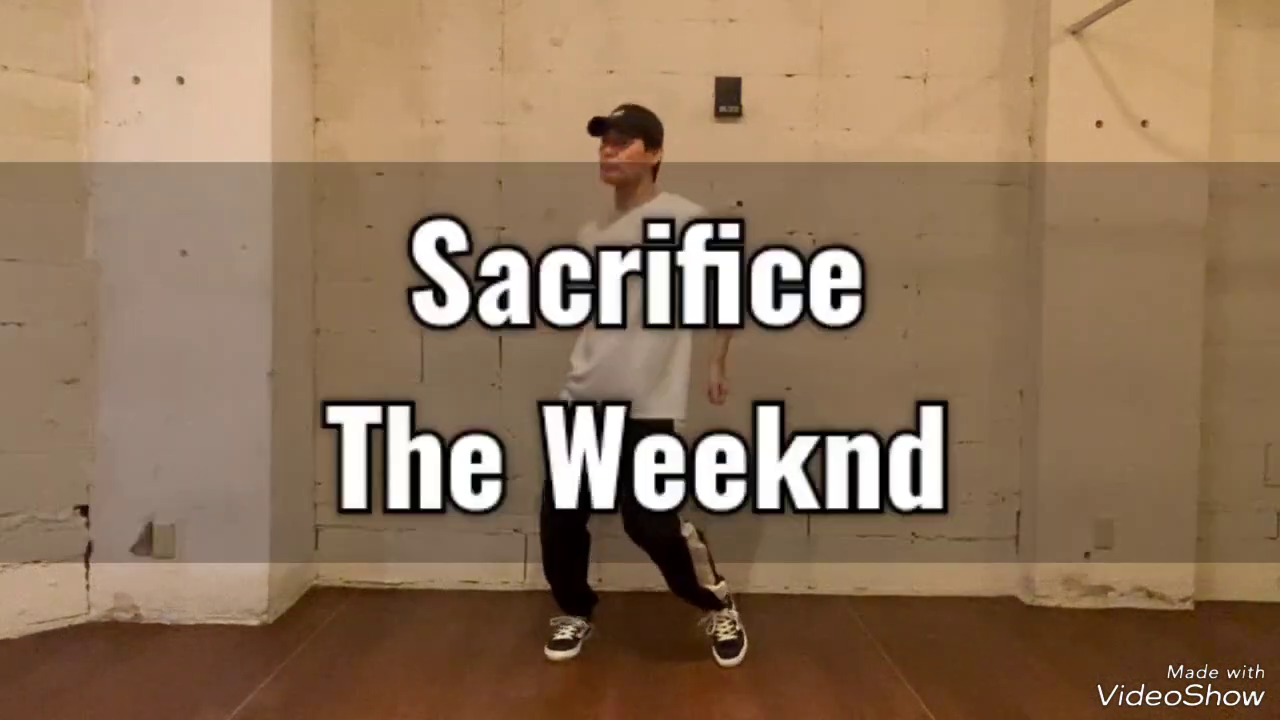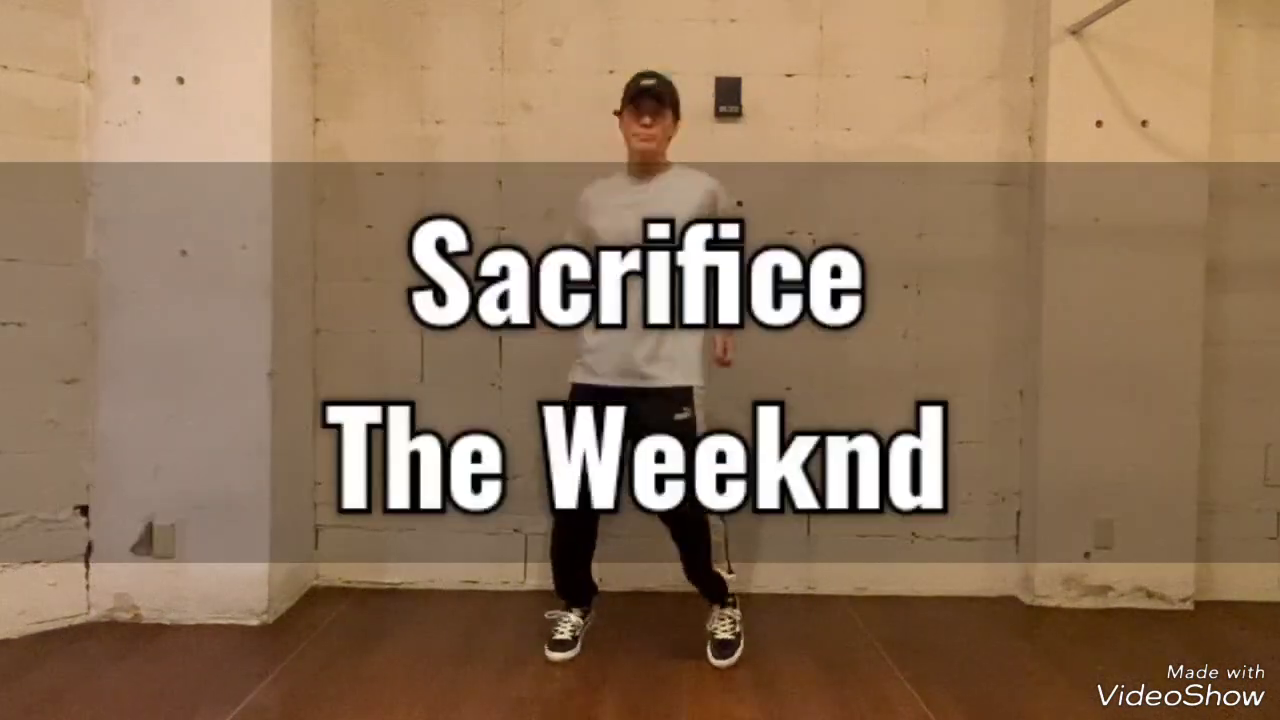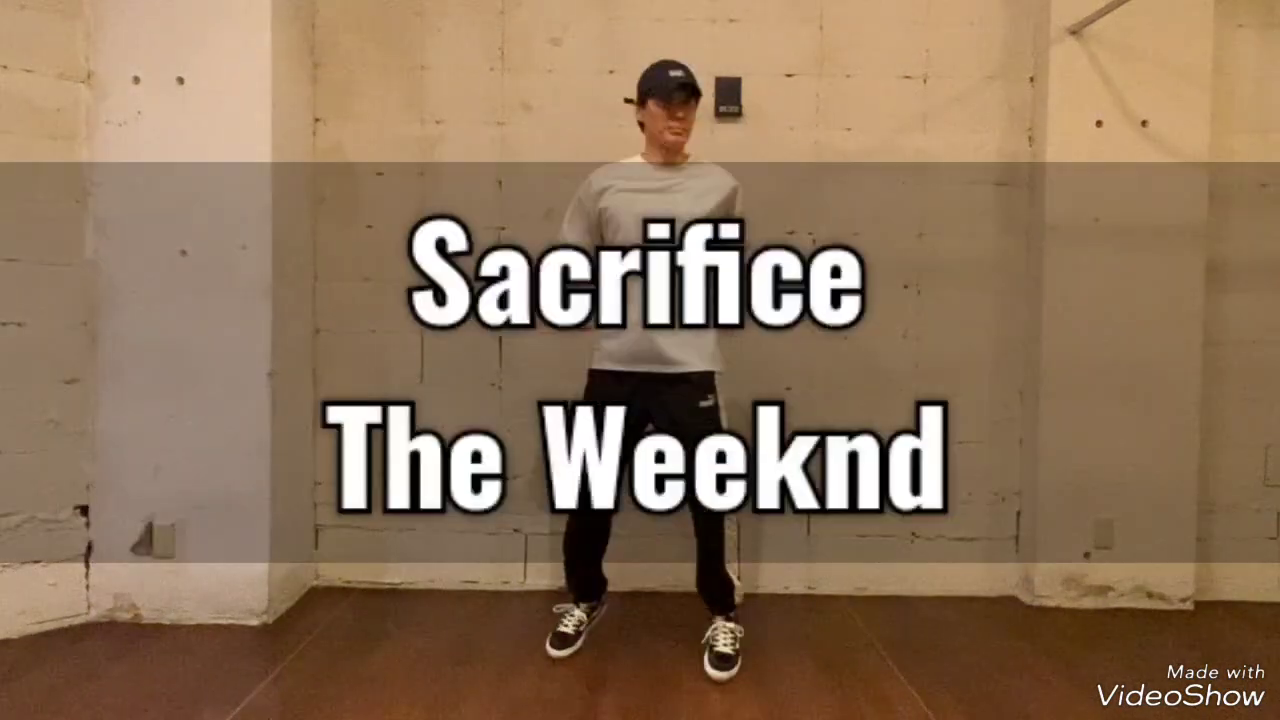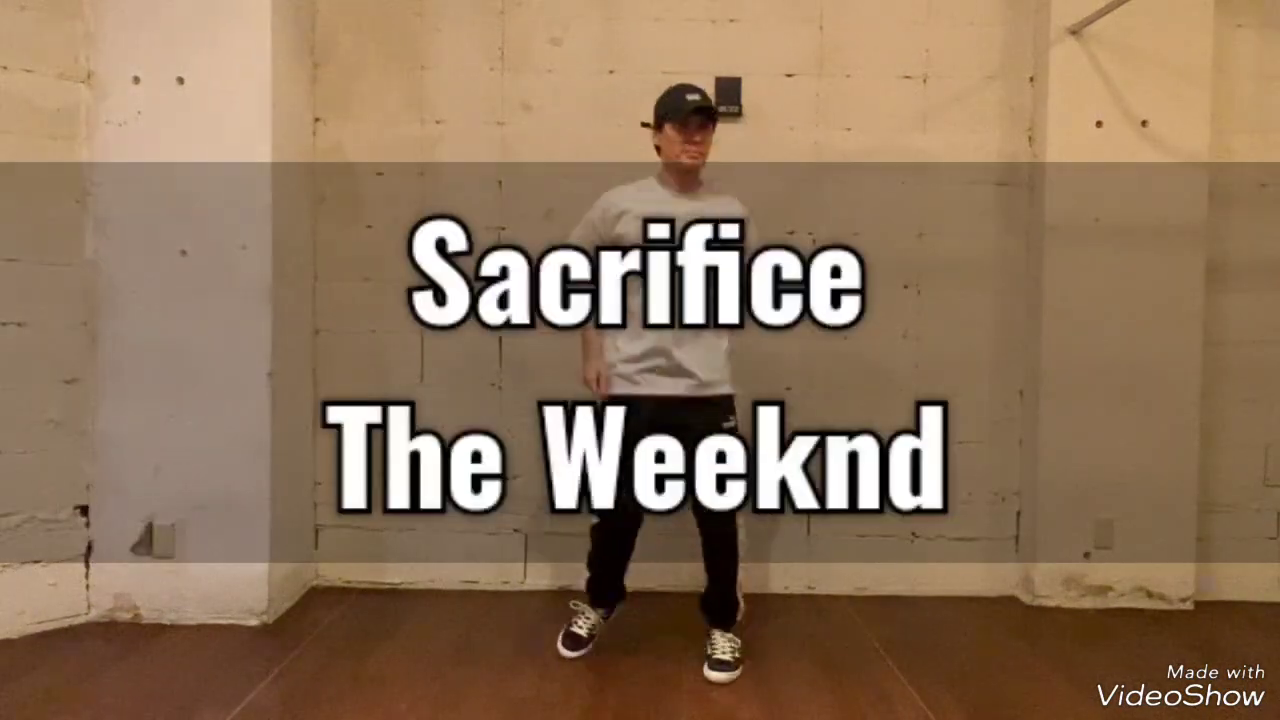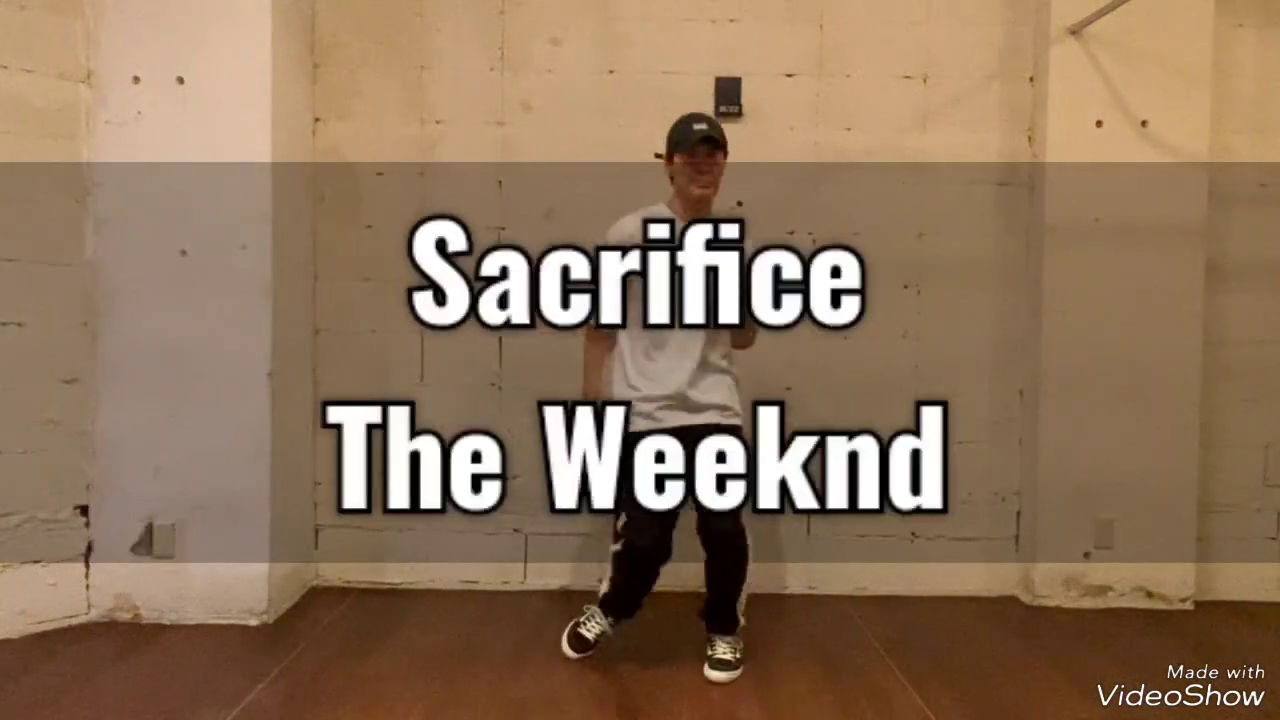
dt=0.1s
person 1, frame 1
left shoulder: (680, 216)
right shoulder: (598, 228)
left wrist: (719, 361)
left hip: (649, 404)
right hip: (583, 397)
left knee: (652, 521)
right knee: (559, 514)
left ankle: (720, 609)
right ankle: (574, 613)
person 1, frame 2
left shoulder: (702, 191)
right shoulder: (594, 198)
left wrist: (725, 330)
left hip: (665, 380)
right hip: (595, 378)
left knee: (680, 500)
right knee: (575, 500)
left ankle: (722, 605)
right ankle: (575, 606)
person 1, frame 3
left shoulder: (720, 186)
right shoulder: (606, 183)
left hip: (689, 368)
right hip: (616, 364)
left knee: (707, 497)
right knee: (595, 492)
left ankle: (723, 618)
right ankle: (581, 603)
person 1, frame 4
left shoulder: (728, 211)
right shoulder: (619, 204)
right wrist: (593, 351)
left hip: (705, 388)
right hip: (632, 385)
left knee: (718, 513)
right knee: (618, 510)
left ankle: (724, 629)
right ankle: (596, 606)
person 1, frame 5
right shoulder: (631, 231)
left wrist: (742, 325)
right wrist: (592, 379)
left hip: (714, 415)
right hip: (643, 415)
left knee: (726, 535)
right knee: (644, 544)
left ankle: (723, 633)
right ankle: (607, 611)
